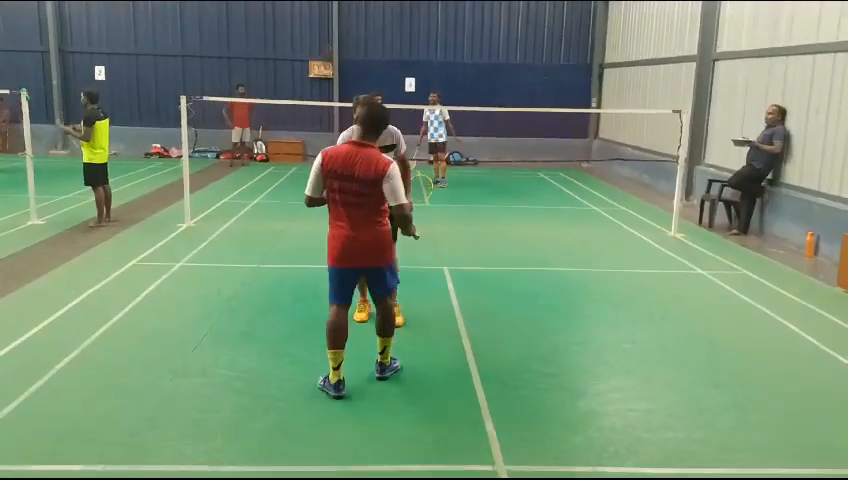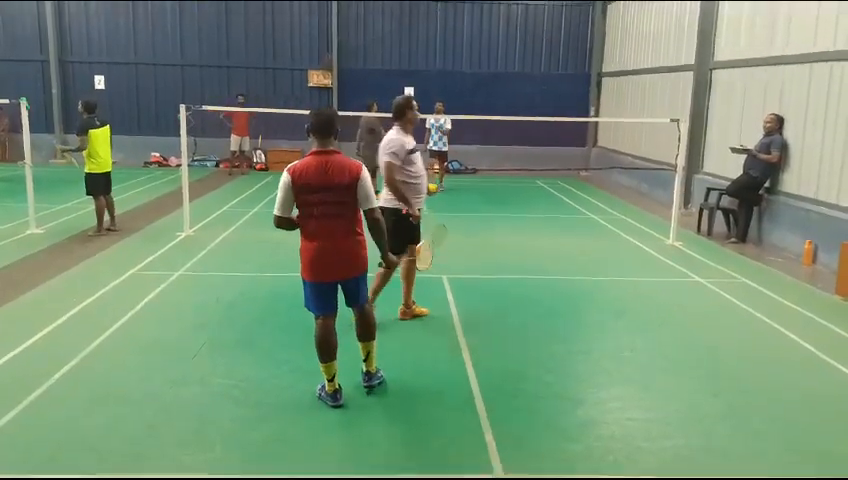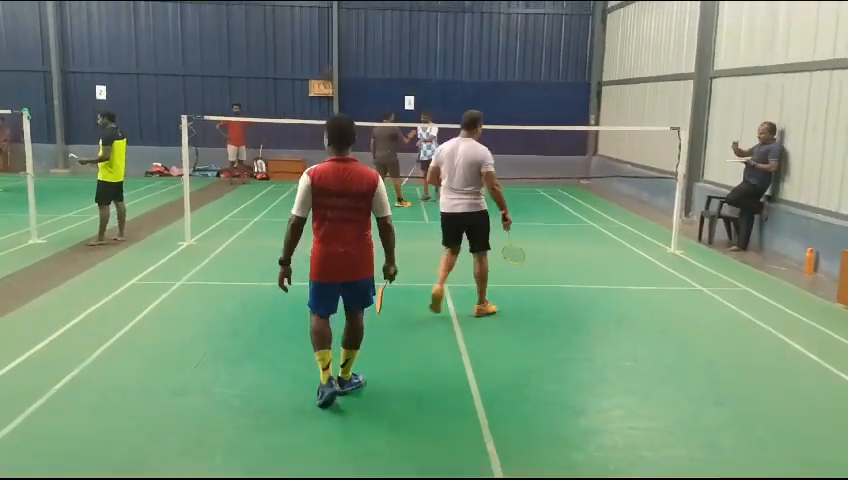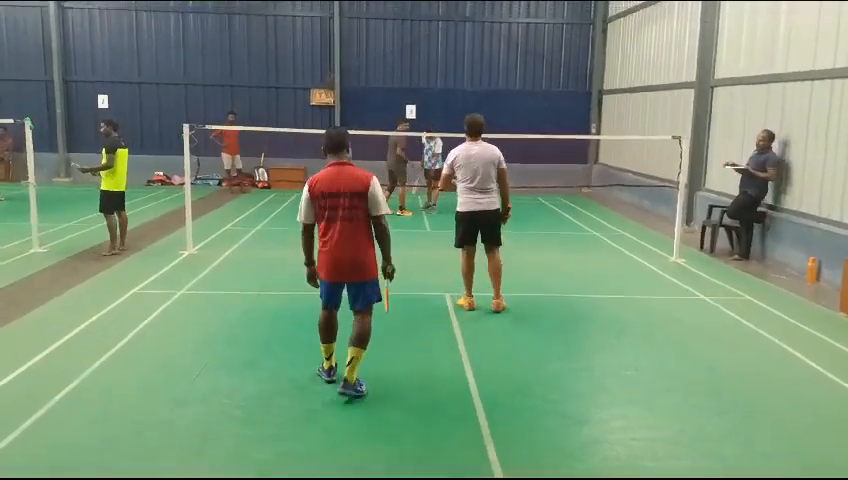
dt=0.7s
person 1, frame 1
left shoulder: (327, 156)
right shoulder: (385, 165)
left elbow: (310, 199)
right elbow: (401, 212)
right wrist: (408, 229)
left hip: (341, 245)
right hip: (377, 246)
left knee: (338, 307)
right knee: (384, 301)
left ankle: (335, 378)
right ankle: (384, 362)
person 1, frame 2
left shoulder: (293, 172)
right shoulder: (356, 169)
left elbow: (280, 221)
right elbow: (374, 217)
right wrist: (385, 253)
left hip: (316, 257)
right hip: (352, 255)
left knee: (324, 318)
right knee: (362, 308)
left ankle: (332, 387)
right ankle: (370, 371)
person 1, frame 3
left shoulder: (313, 175)
right shoulder: (371, 178)
left elbow: (296, 223)
right elbow: (385, 225)
left wrist: (285, 263)
right wrist: (390, 261)
left hip: (324, 261)
right hip: (359, 262)
left knee: (320, 317)
right knee: (354, 316)
left ankle: (326, 379)
right ankle: (345, 376)
person 1, frame 4
left shoulder: (313, 183)
right shoulder: (367, 179)
left elbow: (306, 229)
right elbow: (380, 225)
left wrist: (309, 263)
right wrist: (387, 260)
left hip: (329, 261)
right hip: (361, 261)
left knee: (328, 309)
right knee: (363, 316)
left ankle: (328, 366)
right ankle: (350, 377)
person 2, frame 1
left shoulder: (392, 134)
right shoulder: (346, 139)
left elbow: (404, 164)
left wrist: (406, 195)
left ankle: (391, 304)
right ankle: (363, 302)
person 2, frame 2
left shoulder: (407, 138)
right shoulder: (395, 141)
right elbow: (390, 179)
left wrist: (426, 186)
right wrist: (410, 207)
left hip: (407, 206)
right hip: (398, 208)
left knee: (410, 254)
right knee: (394, 259)
left ankle: (407, 306)
right ankle: (368, 305)
person 2, frame 3
left shoulder: (443, 148)
right shoulder: (481, 152)
left elbow: (431, 178)
right elbow: (493, 186)
right wrist: (505, 212)
left hip: (447, 209)
right hip: (475, 210)
left knee: (450, 252)
right knee: (480, 256)
left ankle: (439, 287)
right ankle: (481, 304)
person 2, frame 4
left shoulder: (455, 153)
right shoulder: (494, 151)
left elbow: (443, 184)
right elbow: (504, 183)
right wrist: (506, 206)
left hip: (466, 210)
right hip: (491, 209)
left knee: (467, 253)
right knee: (493, 253)
left ankle: (468, 298)
right ankle: (497, 299)
person 3, frame 1
left shoulder: (89, 115)
right shoulder: (102, 113)
left elbow: (86, 138)
left wrist: (71, 132)
right wrist: (82, 128)
left hip: (92, 158)
right hip: (102, 155)
left knee: (97, 187)
right knee: (105, 185)
left ankle: (100, 219)
right ankle: (108, 215)
person 3, frame 2
left shoulder: (83, 125)
right shoulder: (104, 122)
left elbow: (82, 147)
left wrist: (67, 149)
left hip: (94, 167)
right hip: (106, 165)
left knee: (98, 197)
right knee: (107, 195)
left ankle: (100, 228)
right ankle: (113, 223)
person 3, frame 3
left shoulder: (107, 134)
right shoulder: (120, 133)
left elbow: (106, 156)
left wrist: (88, 161)
right wrist: (97, 162)
left hip: (107, 176)
right hip: (118, 175)
left knee: (103, 205)
right knee: (119, 203)
left ankle: (101, 237)
right ankle: (121, 234)
person 3, frame 4
left shoulder: (110, 142)
right shoulder: (122, 142)
left elbow: (109, 164)
left wrist: (90, 169)
right wrist: (99, 171)
left hip: (110, 185)
right hip: (120, 184)
left knee: (108, 214)
right knee: (121, 212)
left ankle: (113, 246)
right ankle: (122, 243)
person 4, frame 1
left shoulder: (779, 130)
right shoulder: (768, 128)
left elbow: (777, 149)
left wrist: (757, 145)
right wrist: (751, 143)
left hip: (759, 167)
right hip: (754, 165)
left knee: (733, 181)
right knee: (747, 197)
left ankle: (758, 190)
right ankle: (742, 228)
person 4, frame 2
left shoulder: (777, 139)
right shoulder: (766, 137)
left elbow: (774, 158)
left wrist: (755, 154)
right wrist: (748, 151)
left hip: (756, 175)
right hip: (751, 174)
left knee: (731, 189)
right knee: (745, 205)
left ankle: (757, 199)
right ankle: (740, 236)
person 4, frame 3
left shoulder: (774, 147)
right shoulder: (759, 146)
left elbow: (772, 167)
right elbow: (743, 154)
left wrist: (753, 164)
right wrist: (736, 149)
left hip: (757, 183)
right hip: (751, 182)
left knee: (731, 198)
right knee: (746, 213)
left ankle: (759, 207)
right ankle: (741, 244)
person 4, frame 4
left shoulder: (771, 157)
right shoulder: (755, 154)
left elbow: (772, 176)
right elbow: (746, 171)
left wrist: (752, 171)
right wrist: (735, 166)
left hip: (754, 193)
right hip: (746, 191)
left knee: (732, 212)
right knee: (745, 223)
left ankle: (761, 216)
right ankle: (743, 254)
